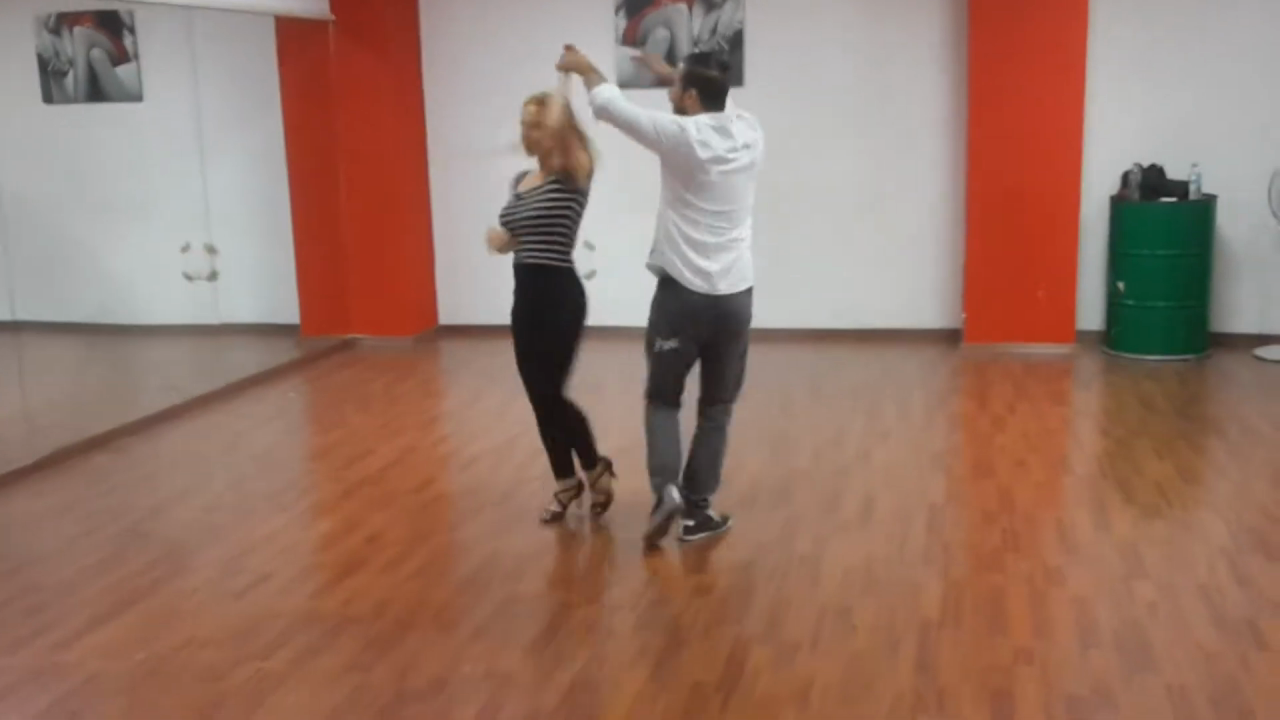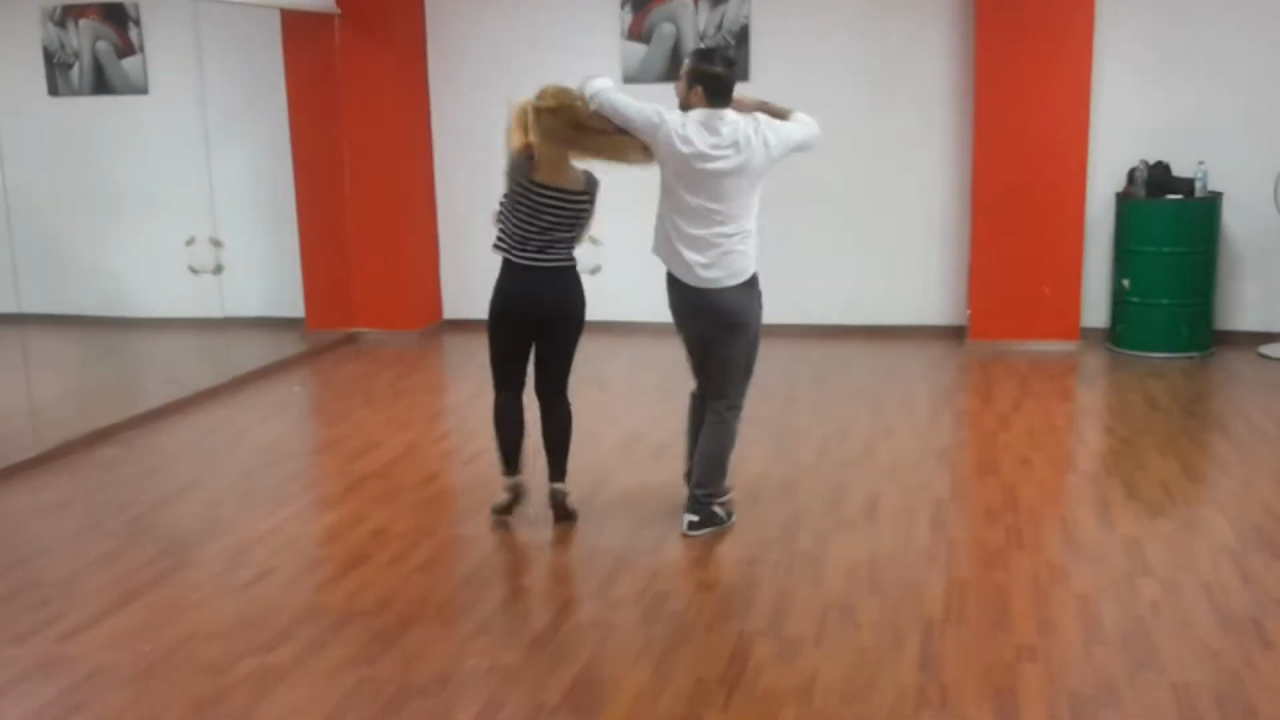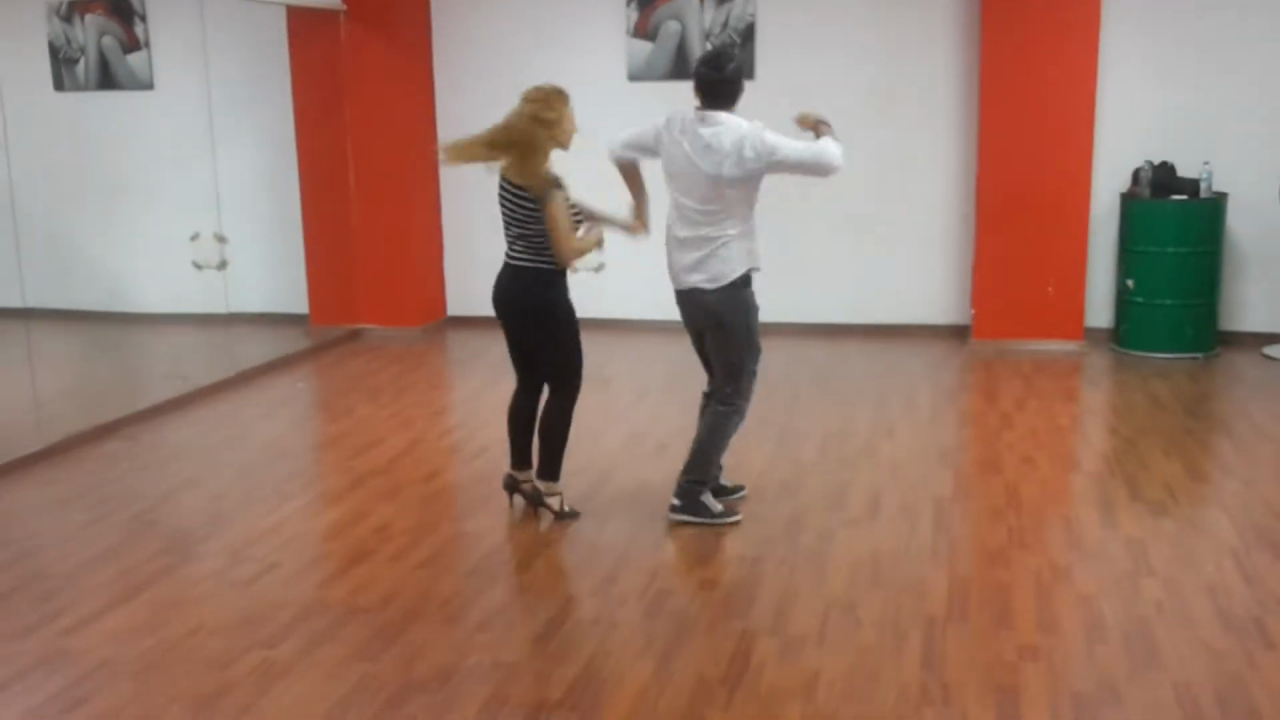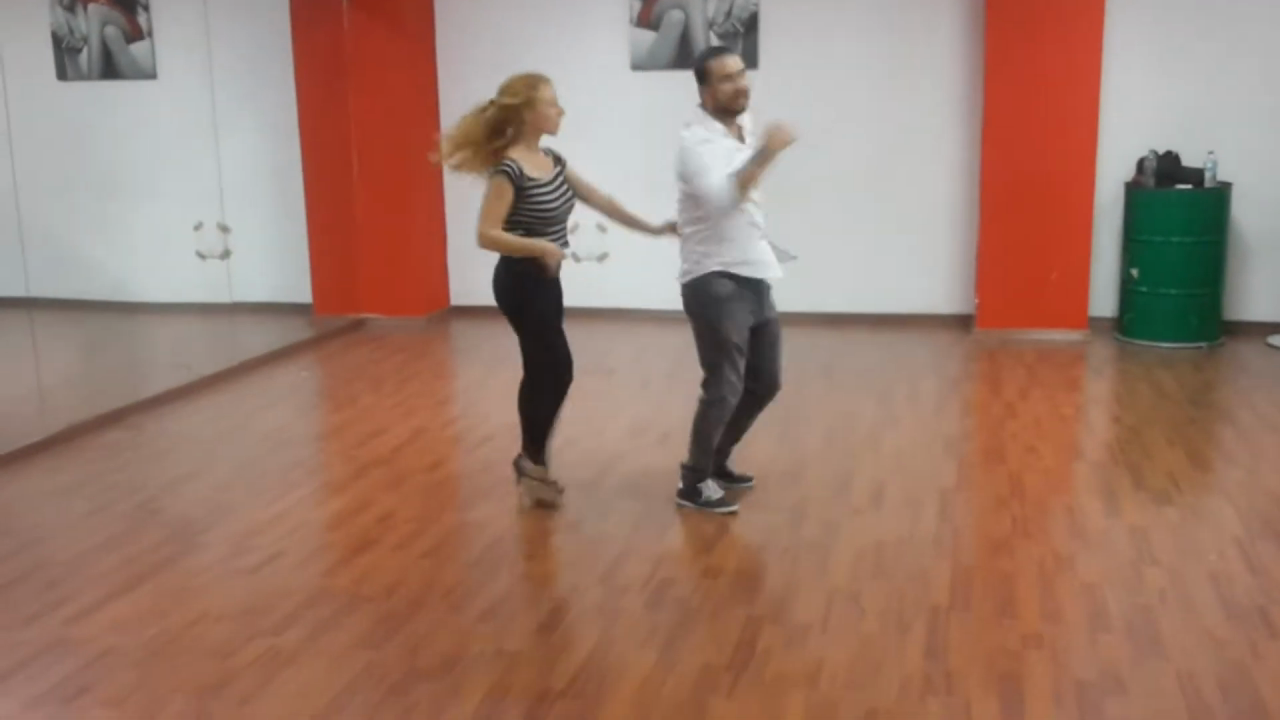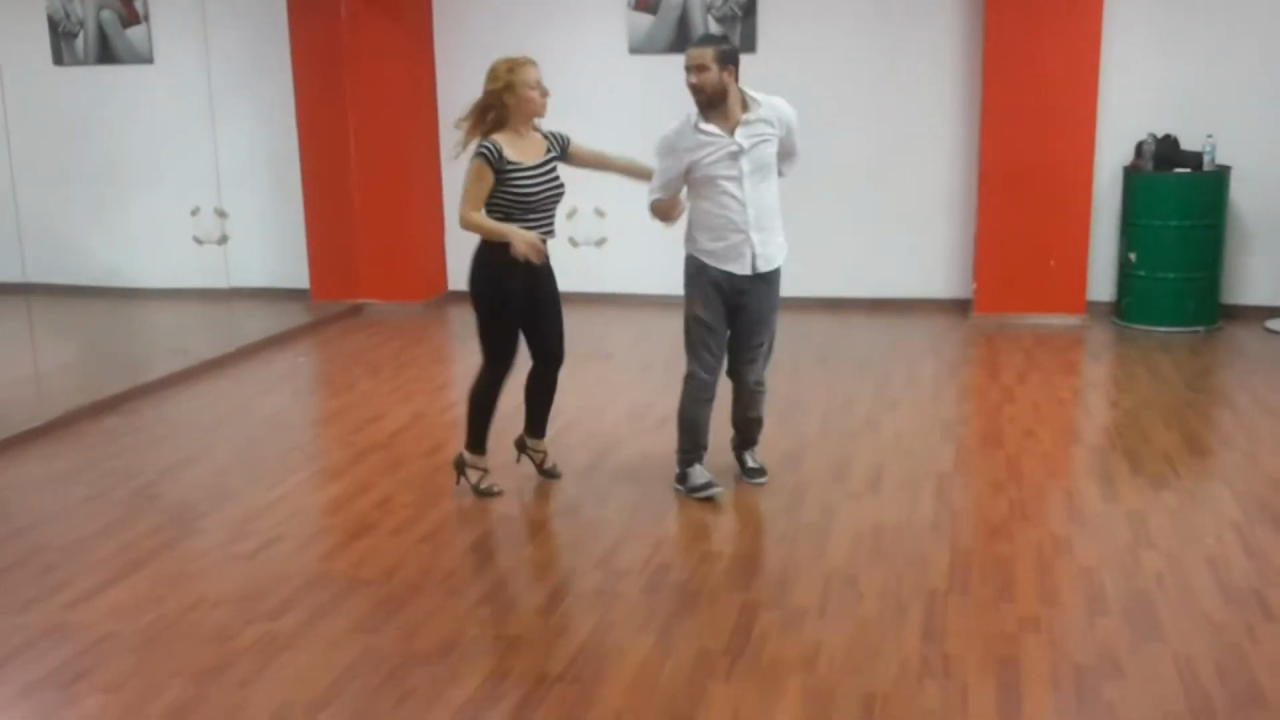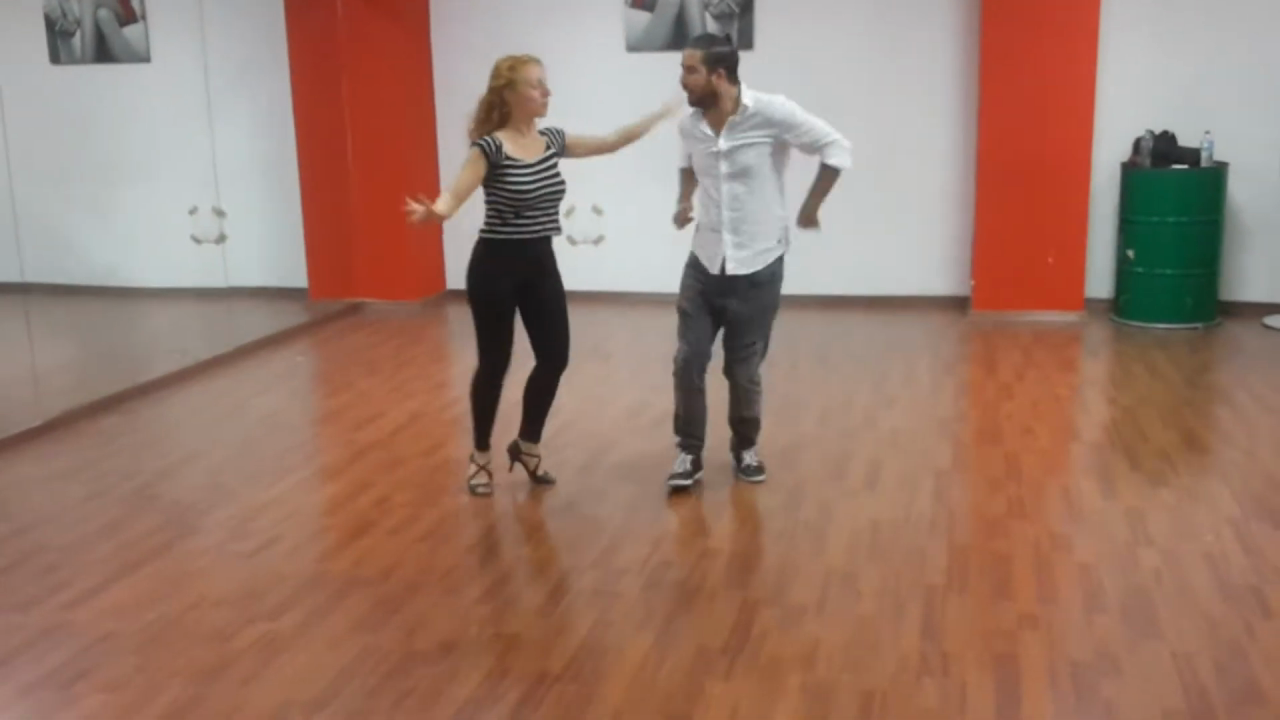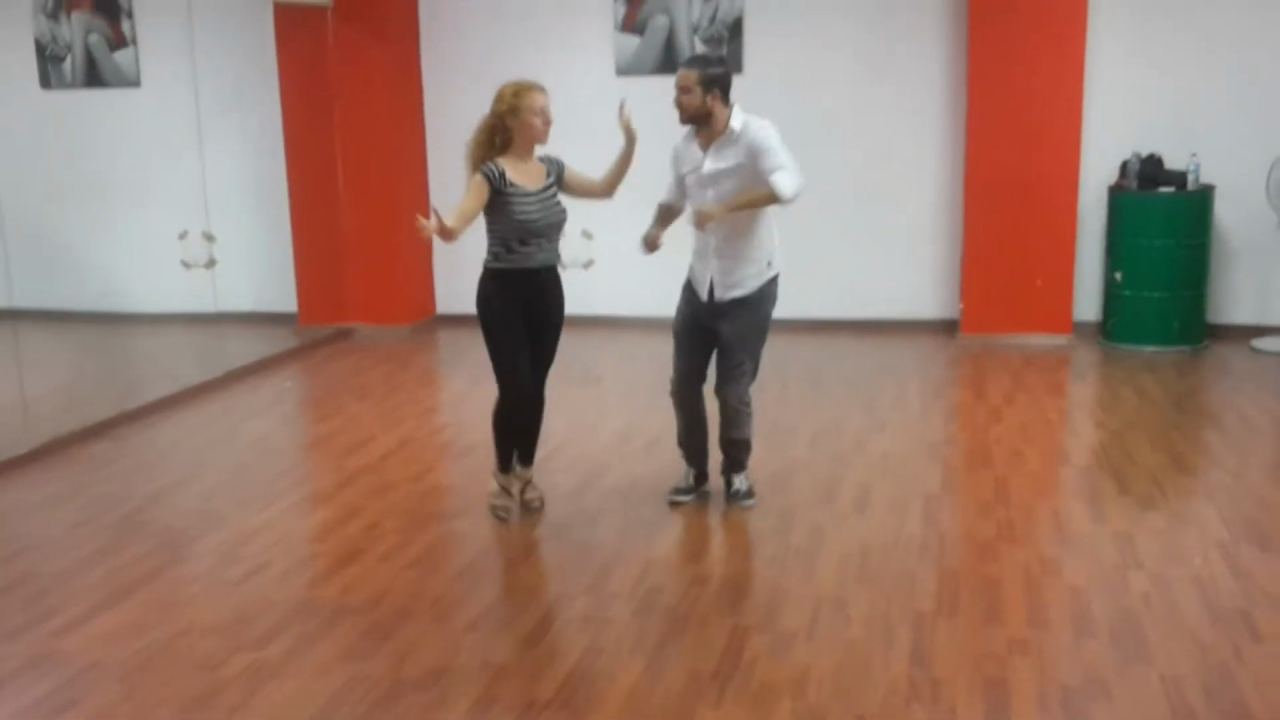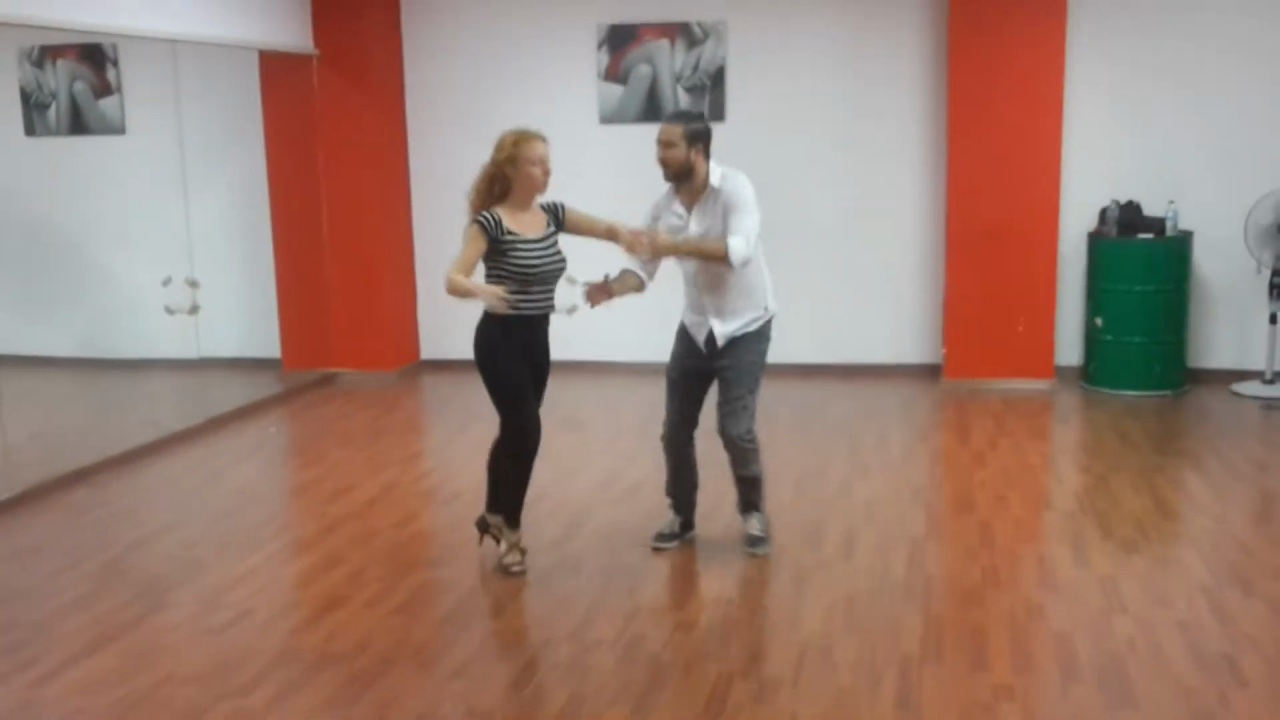
dt=0.2s
person 1, frame 1
left shoulder: (679, 135)
right shoulder: (750, 135)
left elbow: (608, 105)
right elbow: (725, 112)
left wrist: (581, 67)
right wrist: (672, 74)
left hip: (680, 294)
right hip: (735, 296)
left knee: (662, 400)
right knee: (717, 407)
left ankle: (667, 493)
right ankle: (697, 510)
person 1, frame 2
left shoulder: (668, 126)
right shoulder: (759, 135)
left elbow: (599, 94)
right elbow: (808, 126)
left wrist: (595, 83)
right wrist: (760, 107)
left hip: (683, 288)
right hip: (736, 289)
left knee: (706, 390)
right knee: (726, 401)
left ankle: (699, 487)
right ankle: (702, 505)
person 1, frame 3
left shoulder: (674, 128)
right shoulder: (747, 137)
left elbow: (620, 151)
right elbow: (829, 160)
left wrist: (640, 201)
right wrist: (819, 127)
left hip: (692, 286)
right hip: (725, 287)
left knee: (723, 388)
right knee: (732, 395)
left ankle: (704, 477)
right ankle: (691, 495)
person 1, frame 4
left shoulder: (746, 130)
right shoulder: (697, 141)
right elbow: (722, 198)
right wrist: (766, 151)
left hip: (751, 276)
right hip: (714, 283)
left knee: (766, 380)
right knee: (724, 388)
left ankle: (714, 459)
right ankle: (695, 481)
person 1, frame 5
left shoulder: (776, 113)
right shoulder: (679, 136)
left elbow: (787, 157)
right elbow: (660, 193)
right wrist: (663, 207)
left hip: (762, 268)
right hip: (708, 268)
left knee: (750, 374)
right knee: (703, 372)
left ankle: (746, 447)
right ankle: (690, 464)
person 1, frame 6
left shoulder: (774, 113)
right shoulder: (689, 126)
left elbow: (838, 149)
left wrist: (811, 206)
right wrist: (684, 200)
left hip: (757, 269)
right hip: (703, 263)
left knee: (743, 370)
right knee: (689, 364)
left ankle: (745, 448)
right ankle: (689, 452)
person 1, frame 7
left shoulder: (756, 134)
right shoulder: (684, 148)
left elbow: (789, 184)
left wrist: (727, 206)
right wrist: (658, 227)
left hip: (750, 286)
right hip: (700, 283)
left knee: (733, 389)
right knee: (684, 385)
left ankle: (736, 470)
right ankle: (697, 469)
person 1, frame 8
left shoulder: (734, 187)
right shoulder: (663, 208)
left elbow: (740, 252)
right elbow: (642, 268)
left wrist: (674, 247)
right wrist: (610, 289)
left hip: (744, 328)
right hip: (695, 328)
left knee: (736, 429)
right knee: (676, 431)
left ankle: (753, 513)
right ankle: (682, 516)
person 2, frame 1
left shoulder: (575, 174)
right shoulder: (522, 180)
left elbow: (563, 129)
right elbow: (512, 230)
left wrist: (564, 94)
right wrist: (500, 235)
left hip: (557, 294)
right hip: (529, 295)
left knee: (547, 393)
right knee: (539, 394)
left ankle: (596, 468)
right ankle: (568, 482)
person 2, frame 2
left shoulder: (520, 162)
right shoulder: (586, 184)
left elbow: (520, 113)
left hip: (515, 290)
right hip: (563, 292)
left knee: (508, 389)
right knee: (554, 391)
left ankle: (511, 482)
right ankle: (557, 485)
person 2, frame 3
left shoulder: (515, 171)
right shoulder: (545, 182)
right elbow: (571, 246)
left wrist: (611, 220)
right wrist: (589, 237)
left hip: (517, 290)
right hip: (539, 294)
left knee: (531, 384)
right knee: (565, 386)
left ankle: (520, 473)
right ankle: (547, 486)
person 2, frame 4
left shoulder: (552, 162)
right shoulder: (508, 170)
left elbow: (597, 199)
right elbow: (486, 234)
left wrist: (649, 227)
right wrist: (538, 248)
left hip: (544, 281)
right hip: (521, 283)
left knee: (543, 373)
right knee: (556, 374)
left ankle: (531, 459)
right ankle: (532, 468)
person 2, frame 5
left shoulder: (552, 143)
right shoulder: (489, 151)
left elbow: (607, 162)
right elbow: (469, 212)
left wrist: (659, 176)
right wrist: (511, 233)
left hip: (536, 267)
right hip: (497, 268)
left knee: (550, 357)
right knee: (499, 364)
left ankle: (533, 441)
right ankle: (472, 457)
person 2, frame 6
left shoulder: (555, 140)
right shoulder: (488, 146)
left elbow: (612, 143)
right elbow: (454, 195)
left wrist: (655, 119)
right wrist: (435, 211)
left hip: (541, 262)
right hip: (496, 263)
left knee: (555, 359)
right knee: (494, 363)
left ankle: (528, 444)
right ankle: (481, 455)
person 2, frame 7
left shoulder: (551, 169)
right shoulder: (491, 174)
left elbow: (604, 190)
right elbow: (459, 222)
left wrist: (629, 144)
right wrist: (442, 229)
left hip: (546, 290)
right hip: (502, 292)
left knee: (535, 387)
right knee: (516, 389)
left ankle: (524, 473)
right ankle: (507, 476)
person 2, frame 8
left shoulder: (553, 214)
right shoulder: (489, 222)
left elbow: (605, 229)
right elbow: (454, 279)
right wrist: (484, 292)
left hip: (535, 337)
right hip: (499, 340)
left knee: (516, 434)
right knee: (523, 433)
left ankle: (495, 514)
right ankle: (504, 531)
